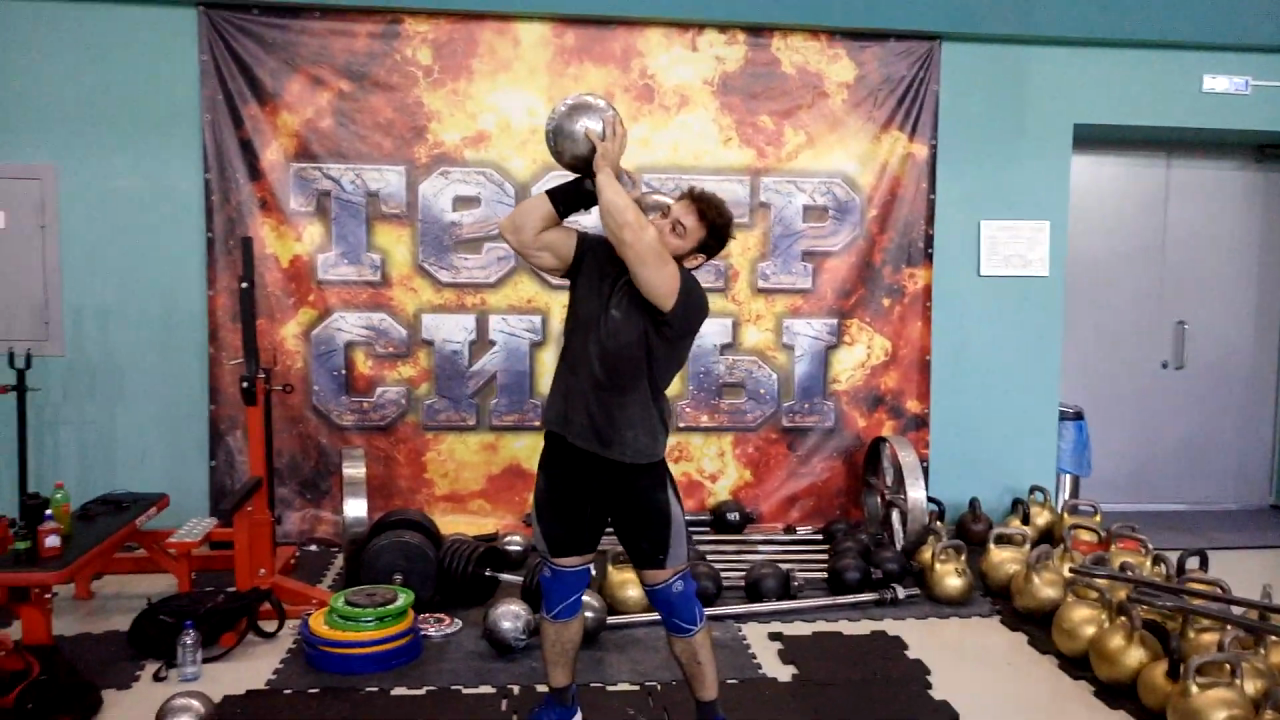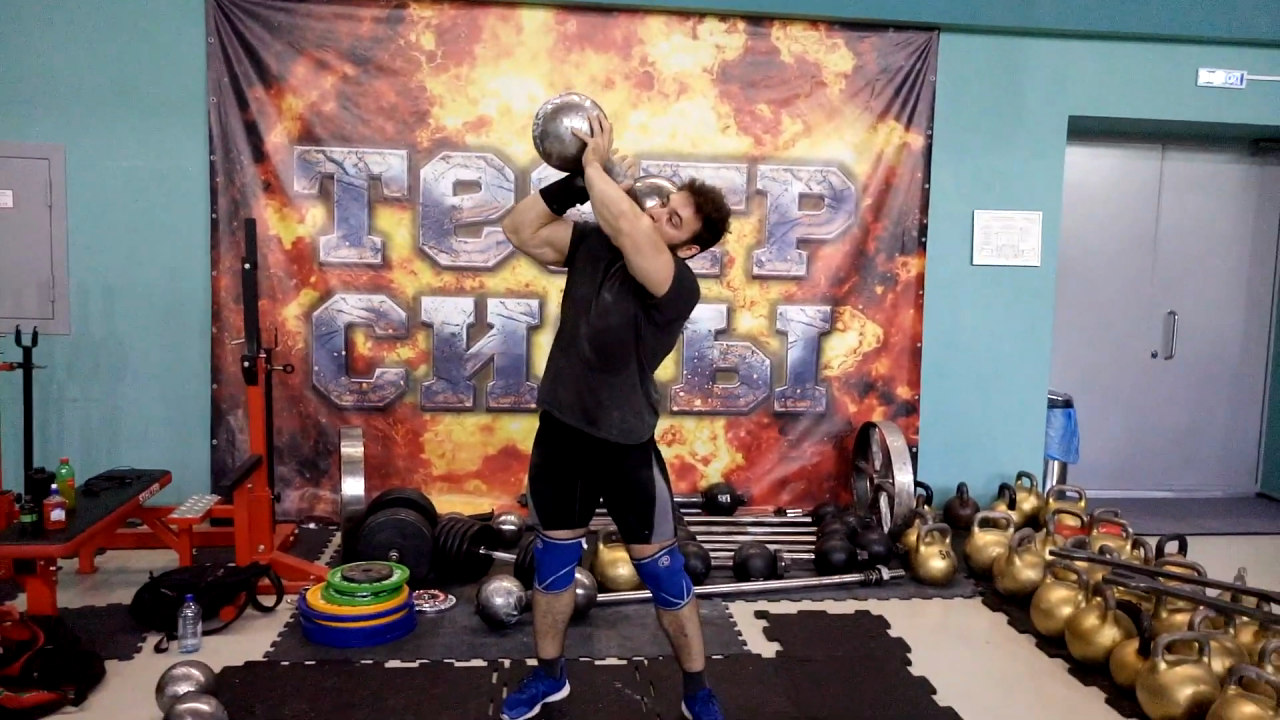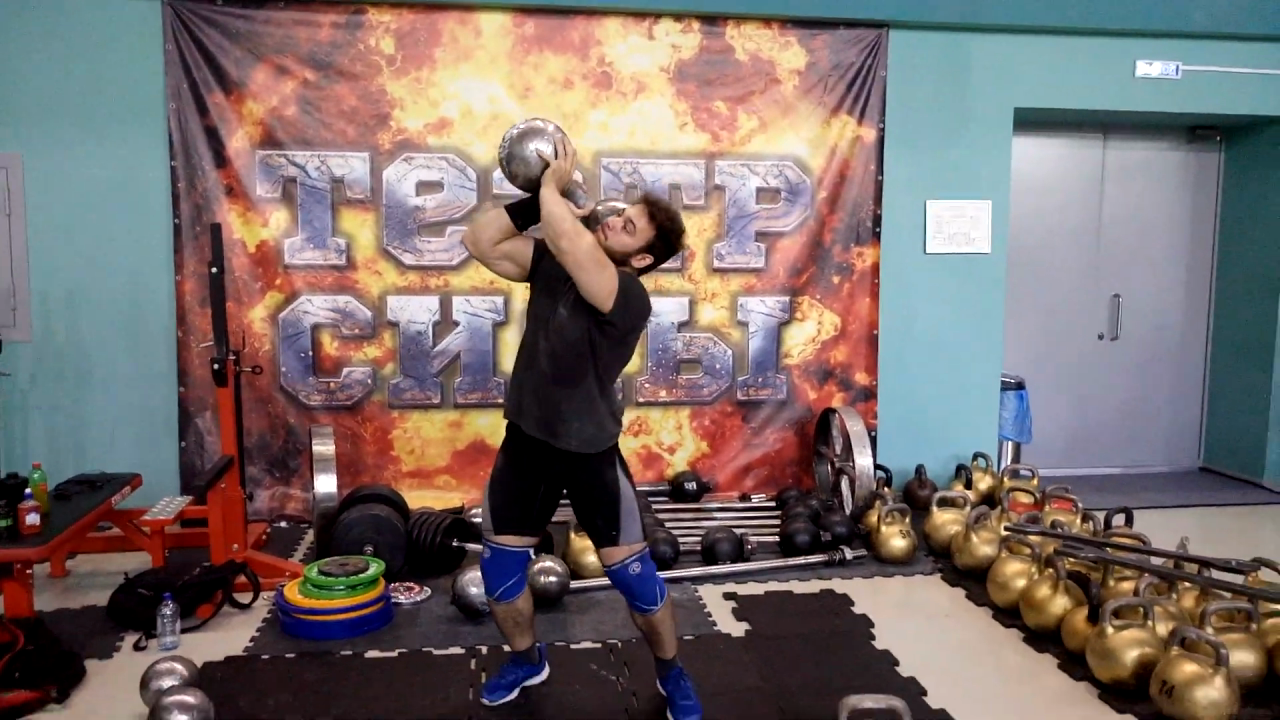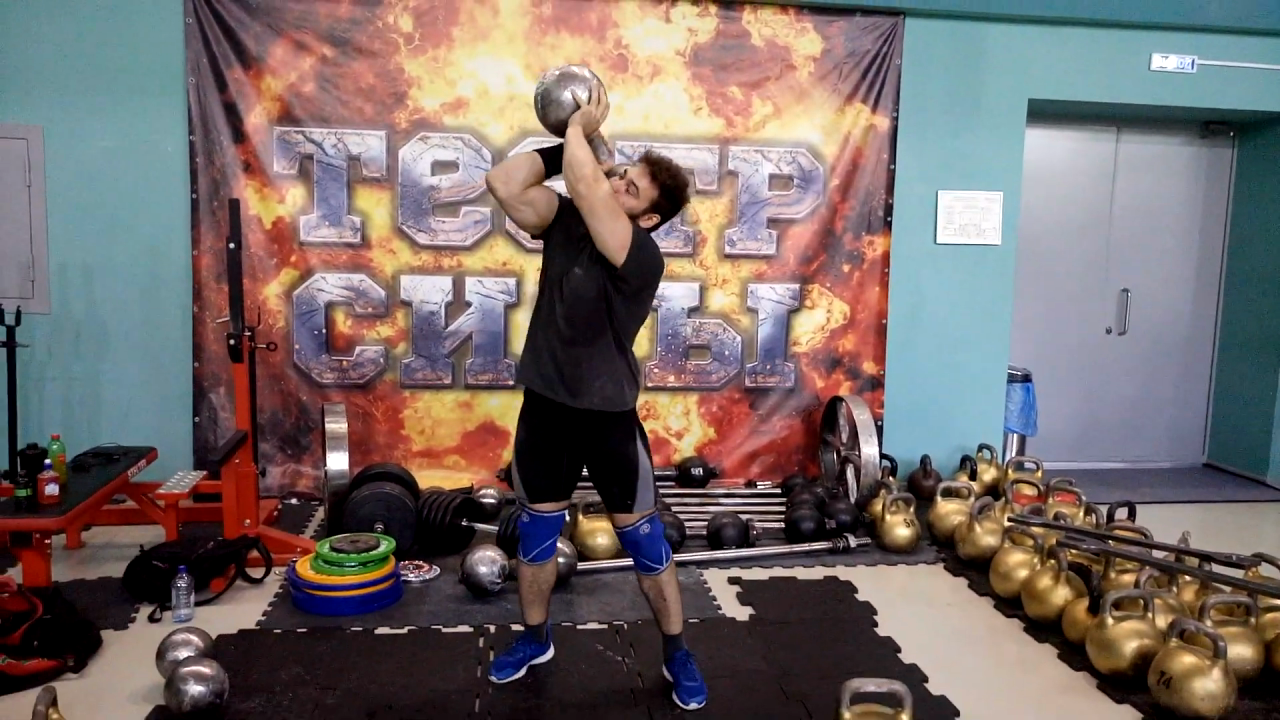
dt=0.4s
person 1, frame 1
left shoulder: (685, 299)
right shoulder: (594, 257)
left elbow: (633, 239)
right elbow: (518, 232)
left wrist: (608, 169)
right wrist: (583, 183)
left hip: (634, 464)
right hip: (567, 452)
left knee: (671, 593)
right knee: (562, 583)
person 1, frame 2
left shoulder: (677, 286)
right shoulder: (591, 244)
left elbow: (626, 226)
right elbow: (518, 229)
left wrist: (595, 164)
right wrist: (575, 180)
left hip: (624, 441)
right hip: (560, 430)
left knee: (659, 566)
right knee: (554, 559)
person 1, frame 3
left shoulder: (629, 300)
right shoulder: (550, 263)
left elbow: (569, 240)
right elbow: (478, 240)
left wrist: (553, 184)
right wrist: (535, 198)
left hip: (589, 450)
right hip: (526, 440)
left knee: (633, 574)
right knee: (500, 568)
left ankle: (672, 672)
right ankle: (526, 658)
person 1, frame 4
left shoulder: (641, 256)
right shoulder: (565, 222)
left elbow: (584, 187)
right elbow: (502, 181)
left wrist: (581, 129)
right wrist: (570, 142)
left hip: (608, 415)
right hip: (545, 406)
left knee: (641, 537)
right knee: (537, 531)
left ankle: (677, 653)
right ankle: (534, 637)
